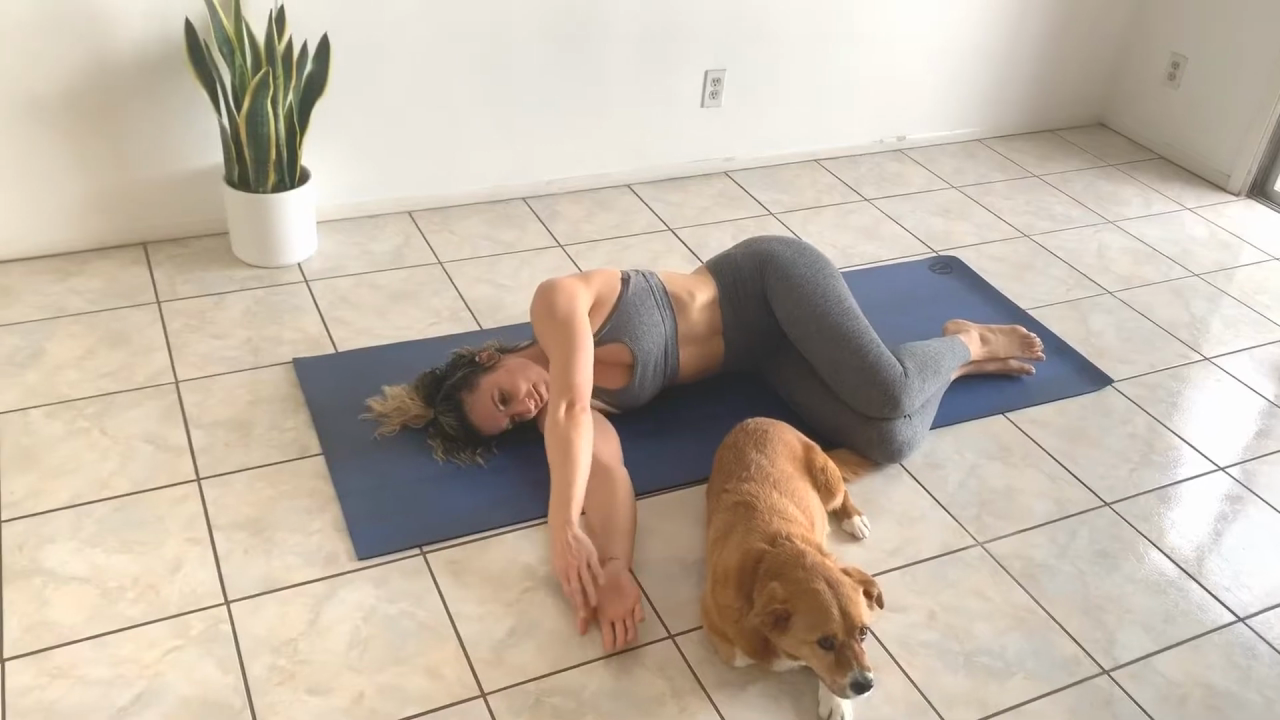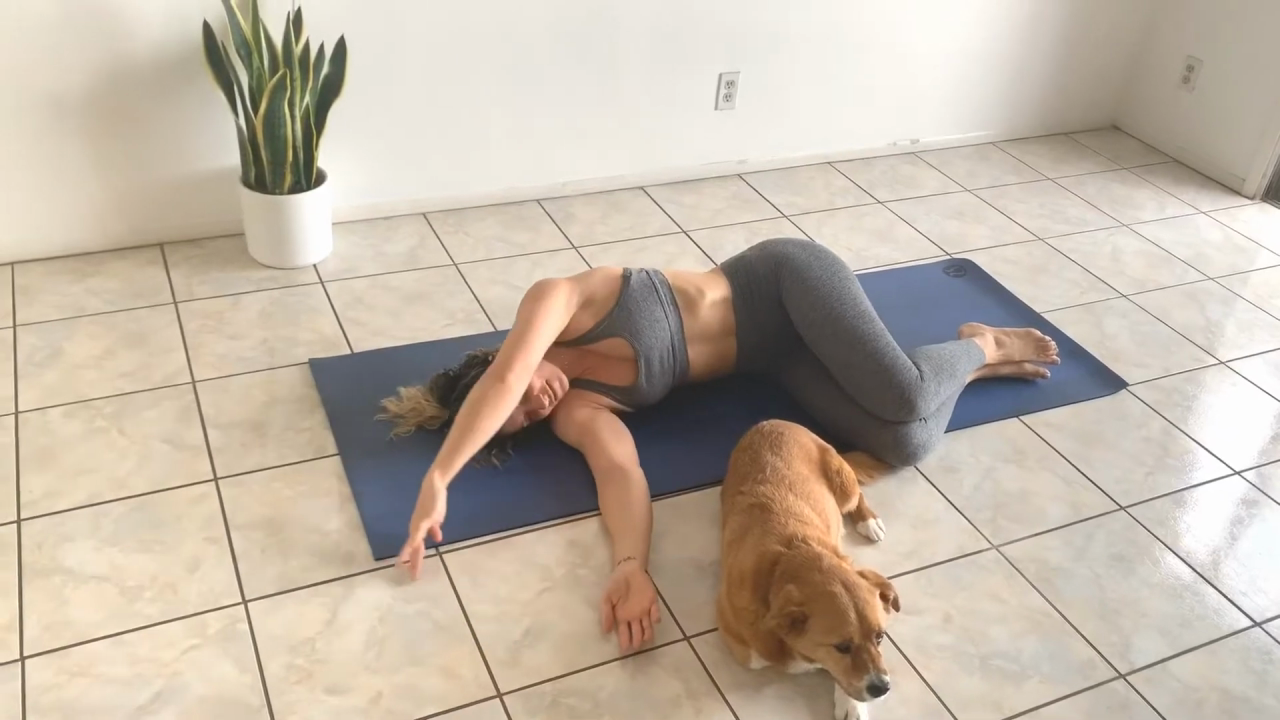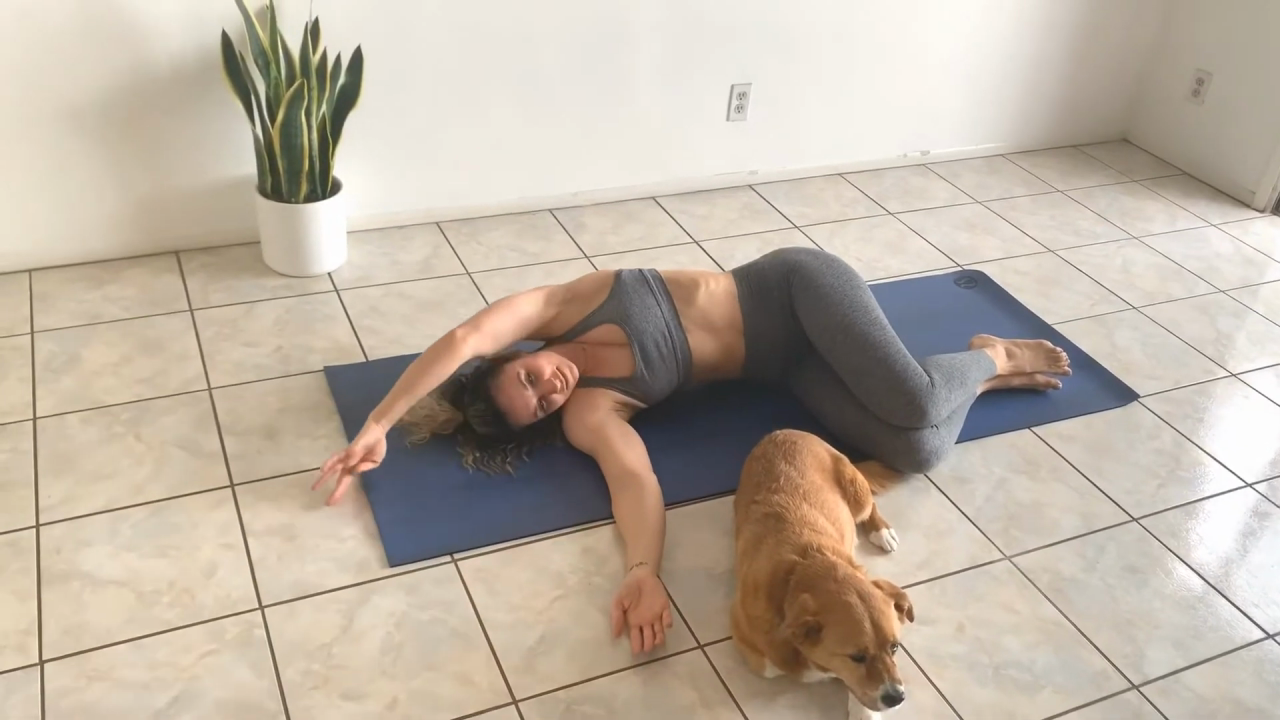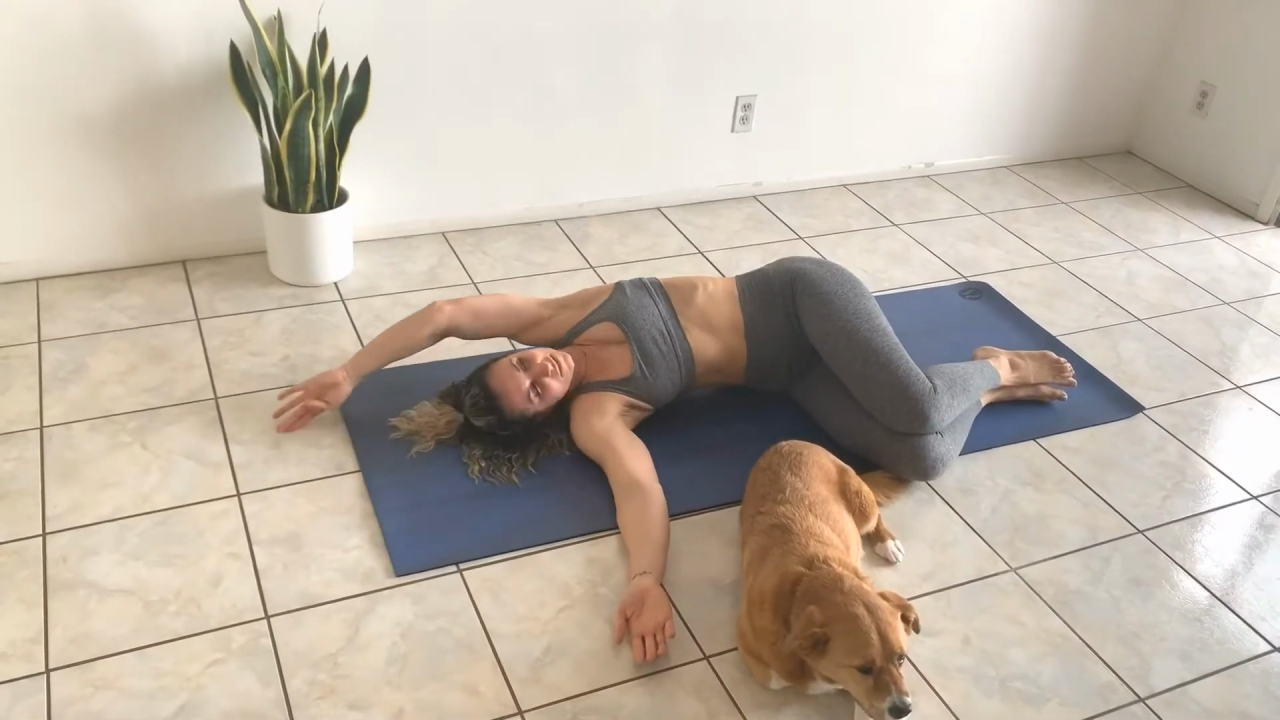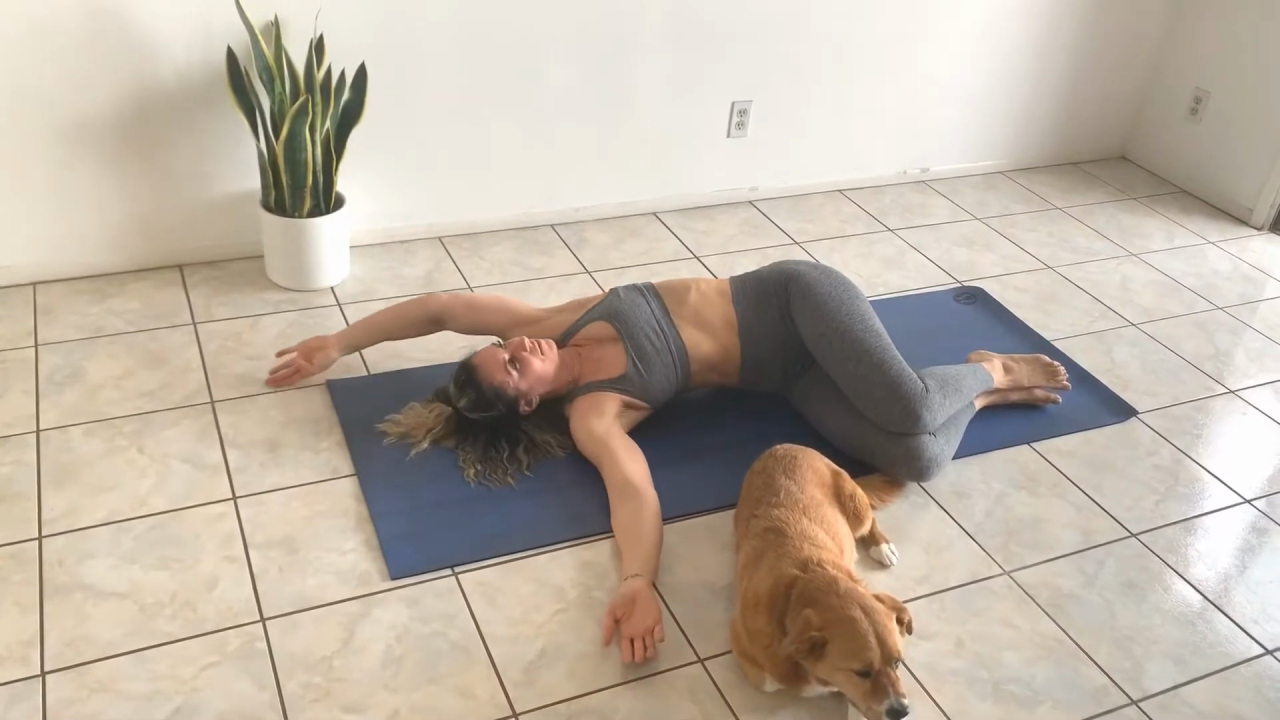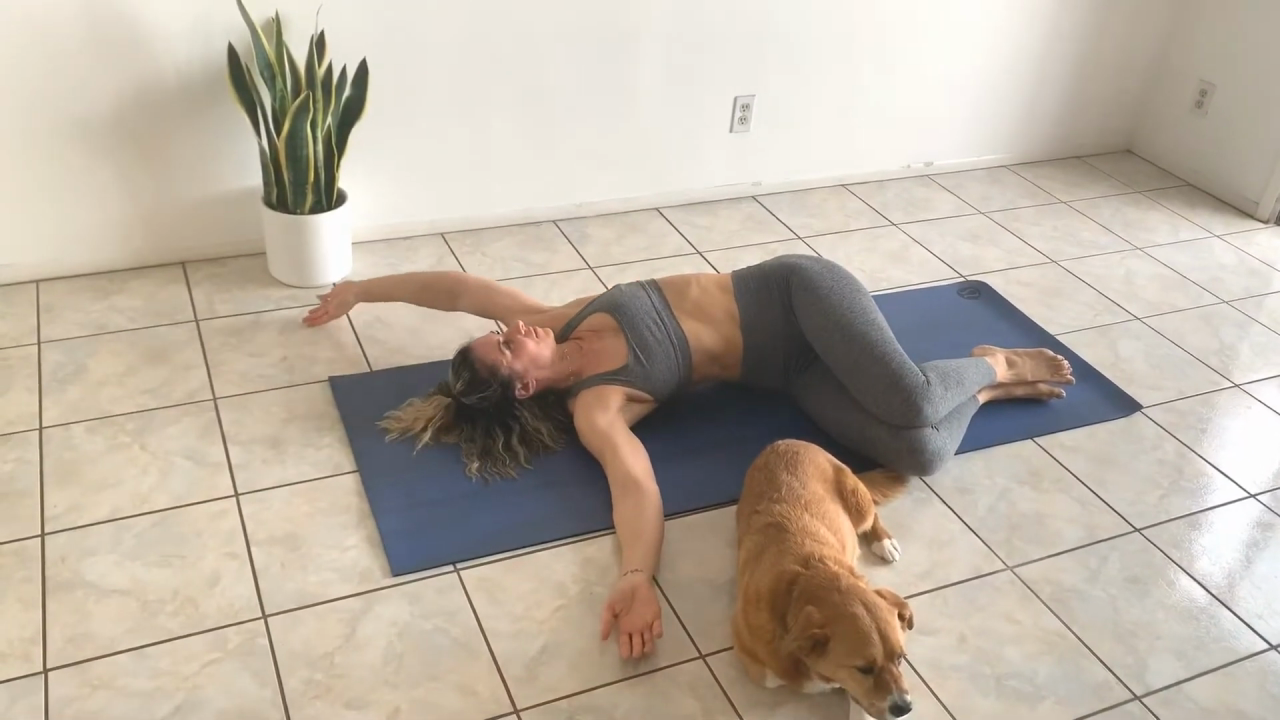
dt=0.7s
person 1, frame 1
left shoulder: (556, 301)
right shoulder: (562, 414)
left elbow: (570, 406)
right elbow: (607, 468)
left wrist: (566, 529)
right wrist: (615, 564)
left hip: (770, 275)
right hip: (758, 351)
left knee: (888, 398)
right knee: (886, 441)
left ankle: (965, 343)
right ankle: (956, 360)
person 1, frame 2
left shoulder: (555, 302)
right shoulder: (578, 414)
left elbow: (505, 376)
right elbow: (621, 473)
left wrist: (436, 481)
right wrist: (630, 567)
left hip: (783, 278)
right hip: (770, 355)
left knee: (903, 401)
right knee: (903, 444)
left ankle: (981, 346)
right ankle: (975, 360)
person 1, frame 3
left shoulder: (559, 307)
right shoulder: (588, 415)
left elbow: (465, 338)
right elbow: (633, 478)
right wrist: (642, 571)
left hip: (793, 285)
right hip: (779, 365)
left knee: (914, 408)
right knee: (913, 451)
left ankle: (989, 358)
right ankle: (981, 371)
person 1, frame 4
left shoulder: (549, 318)
right shoulder: (594, 417)
right elbow: (639, 486)
left hip: (797, 292)
right hip: (783, 372)
left knee: (915, 414)
right knee: (919, 456)
left ankle: (993, 368)
right ankle: (987, 383)
person 1, frame 5
right shoulder: (590, 417)
left elbow: (442, 308)
right elbow: (634, 489)
left hip: (791, 295)
right hip: (777, 372)
left knee: (907, 413)
right knee: (913, 458)
left ankle: (987, 373)
right ankle: (980, 388)
person 1, frame 6
right shoulder: (594, 409)
left elbow: (457, 287)
right elbow: (635, 483)
right wrist: (635, 578)
left hip: (792, 289)
right hip: (782, 366)
left knee: (911, 405)
right knee: (917, 450)
left ankle: (992, 366)
right ankle: (984, 383)
